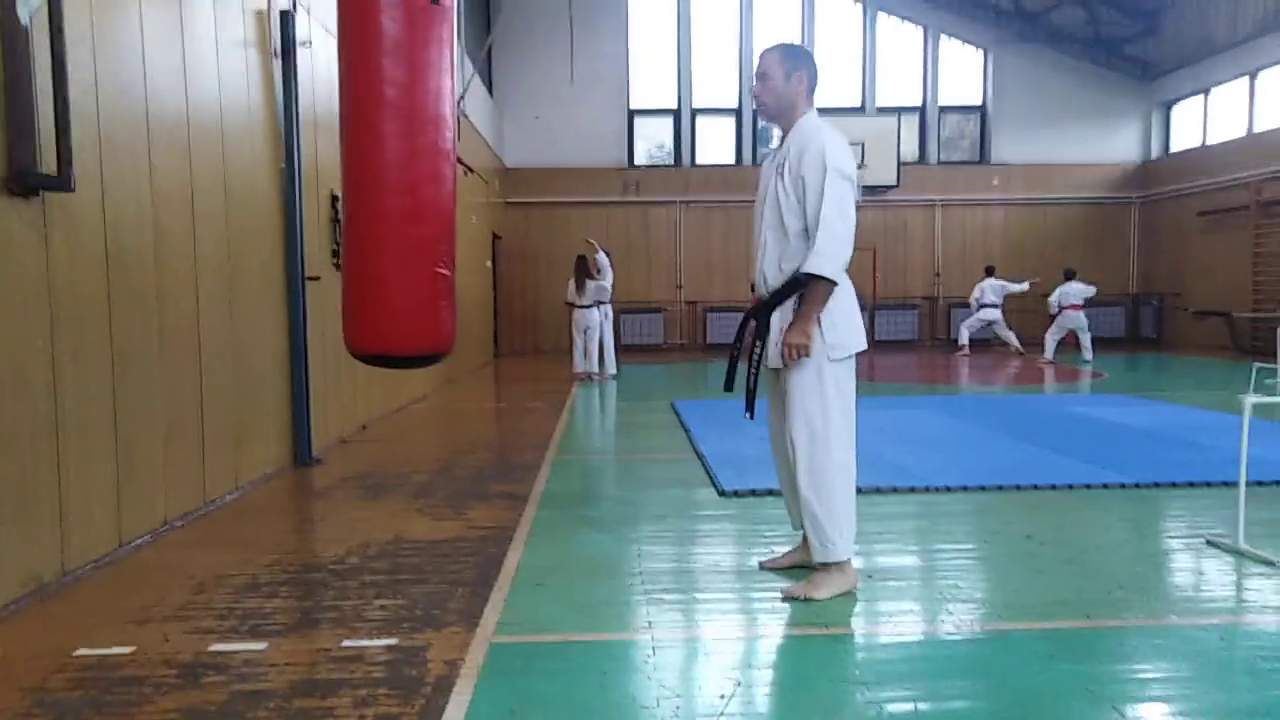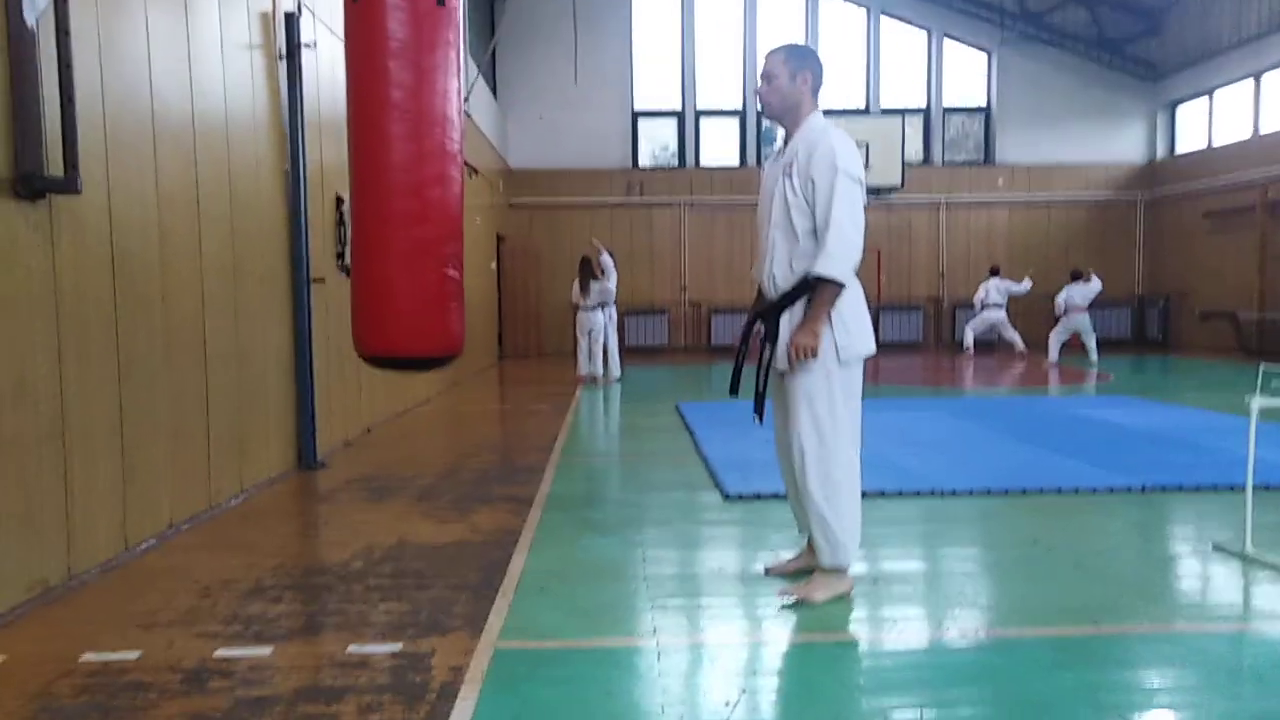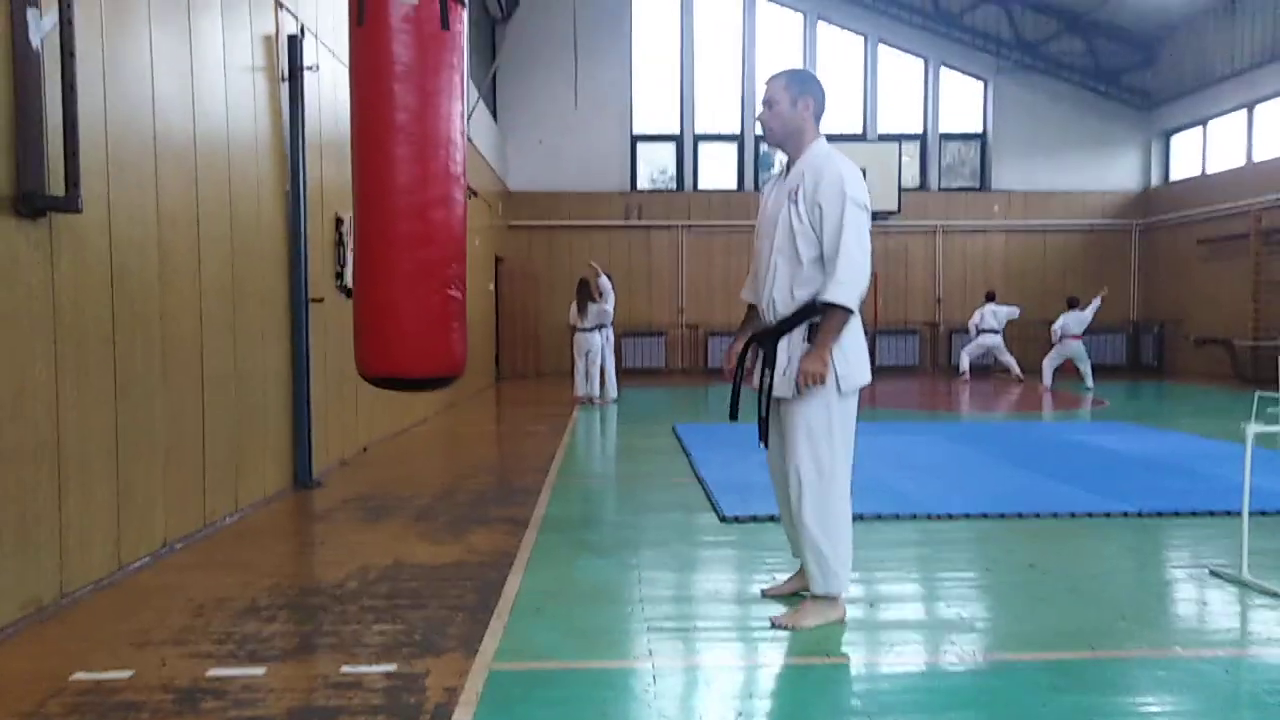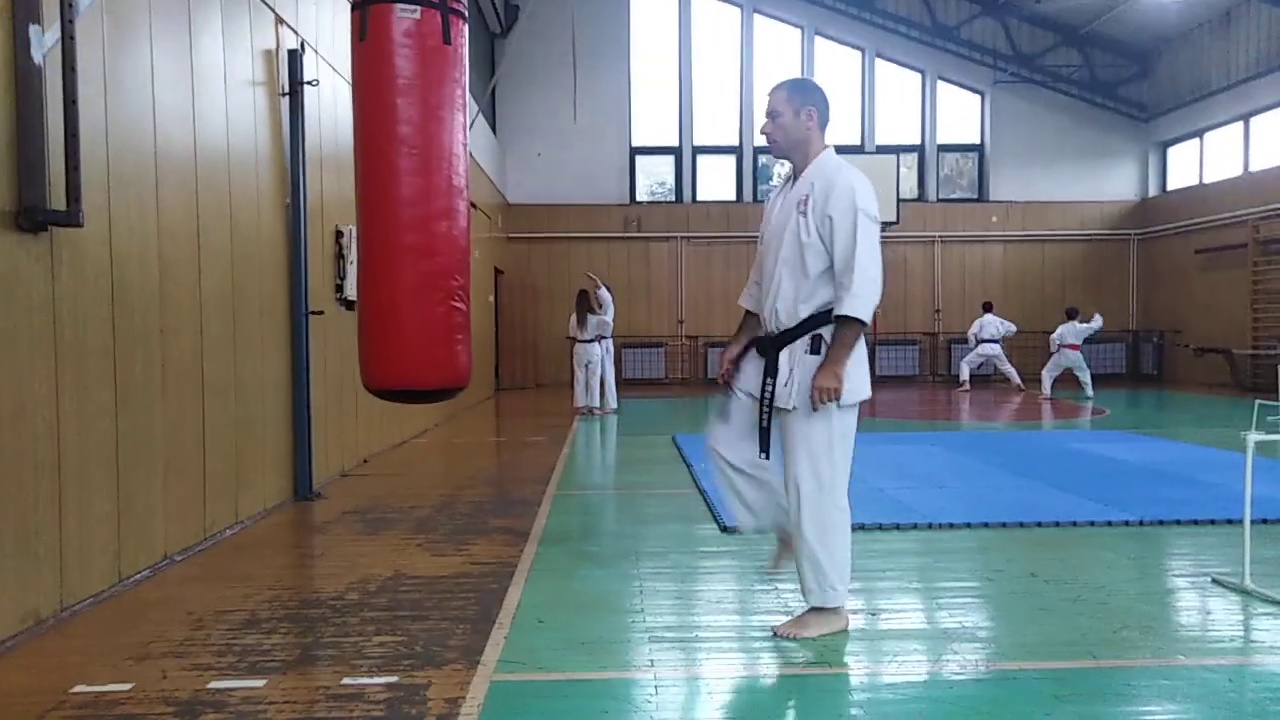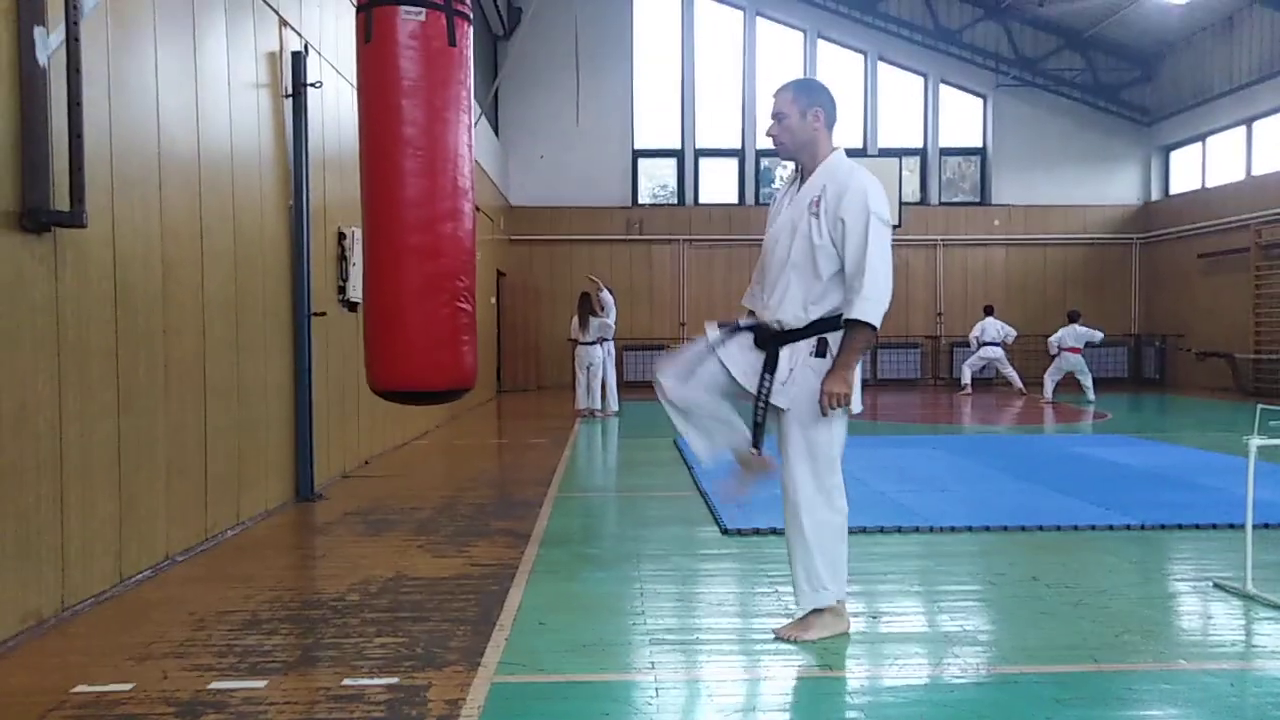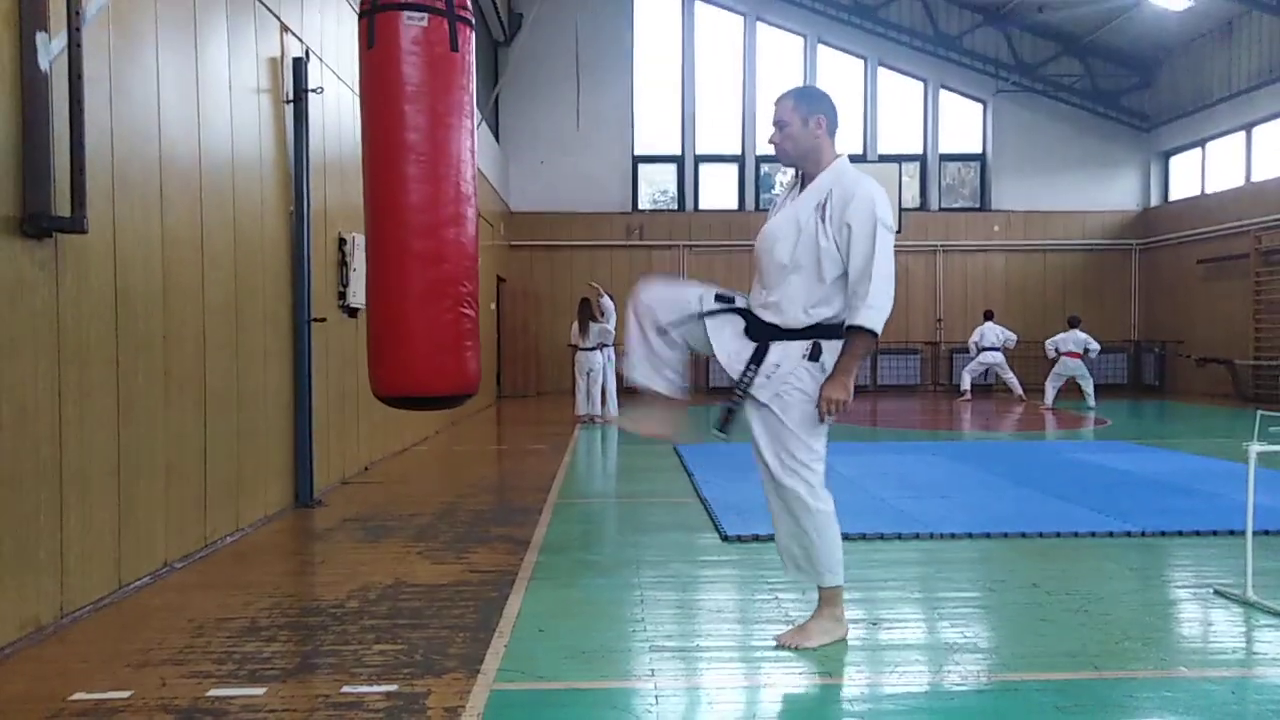
dt=0.1s
person 1, frame 1
left shoulder: (821, 145)
right shoulder: (782, 154)
left elbow: (832, 245)
left wrist: (804, 321)
right wrist: (763, 317)
left hip: (816, 320)
right hip: (784, 319)
left knee: (817, 440)
right knee: (790, 439)
left ankle: (837, 563)
right ankle: (812, 541)
person 1, frame 2
left shoulder: (829, 147)
right shoulder: (783, 157)
left elbow: (842, 246)
left wrist: (812, 322)
right wrist: (762, 315)
left hip: (823, 321)
right hip: (789, 319)
left knee: (821, 442)
right knee: (794, 442)
left ankle: (836, 565)
right ankle: (817, 545)
person 1, frame 3
left shoulder: (834, 174)
right shoulder: (780, 183)
left elbow: (850, 273)
left wrist: (820, 349)
right wrist: (744, 336)
left hip: (817, 344)
right hip: (780, 343)
left knee: (817, 470)
right knee: (783, 465)
left ankle: (828, 596)
right ankle: (810, 569)
person 1, frame 4
left shoulder: (844, 185)
right shoulder: (784, 192)
left elbow: (863, 285)
left wrist: (834, 363)
right wrist: (741, 342)
left hip: (819, 356)
right hip: (778, 352)
left knee: (815, 482)
right knee: (729, 443)
left ankle: (828, 606)
right ankle: (789, 534)
person 1, frame 5
left shoulder: (856, 188)
right shoulder: (789, 191)
left elbow: (872, 291)
left wrist: (844, 369)
right wrist: (729, 336)
left hip: (813, 356)
right hip: (766, 344)
left knee: (811, 481)
right knee: (676, 380)
left ankle: (828, 607)
right ankle: (750, 449)
person 1, frame 6
left shoulder: (860, 195)
right shoulder: (791, 195)
left elbow: (874, 296)
left wrist: (843, 375)
right wrist: (734, 326)
left hip: (803, 360)
right hip: (752, 333)
left knee: (794, 478)
right knee: (654, 298)
left ankle: (830, 609)
right ankle: (662, 400)
